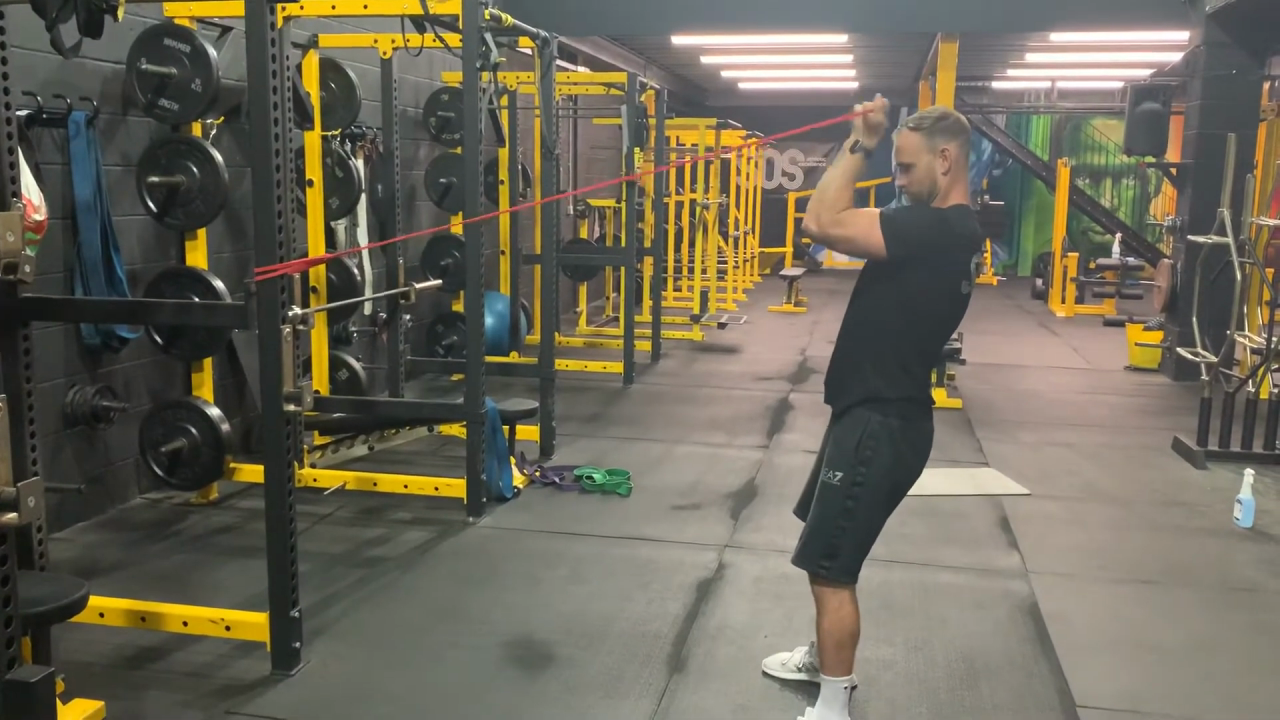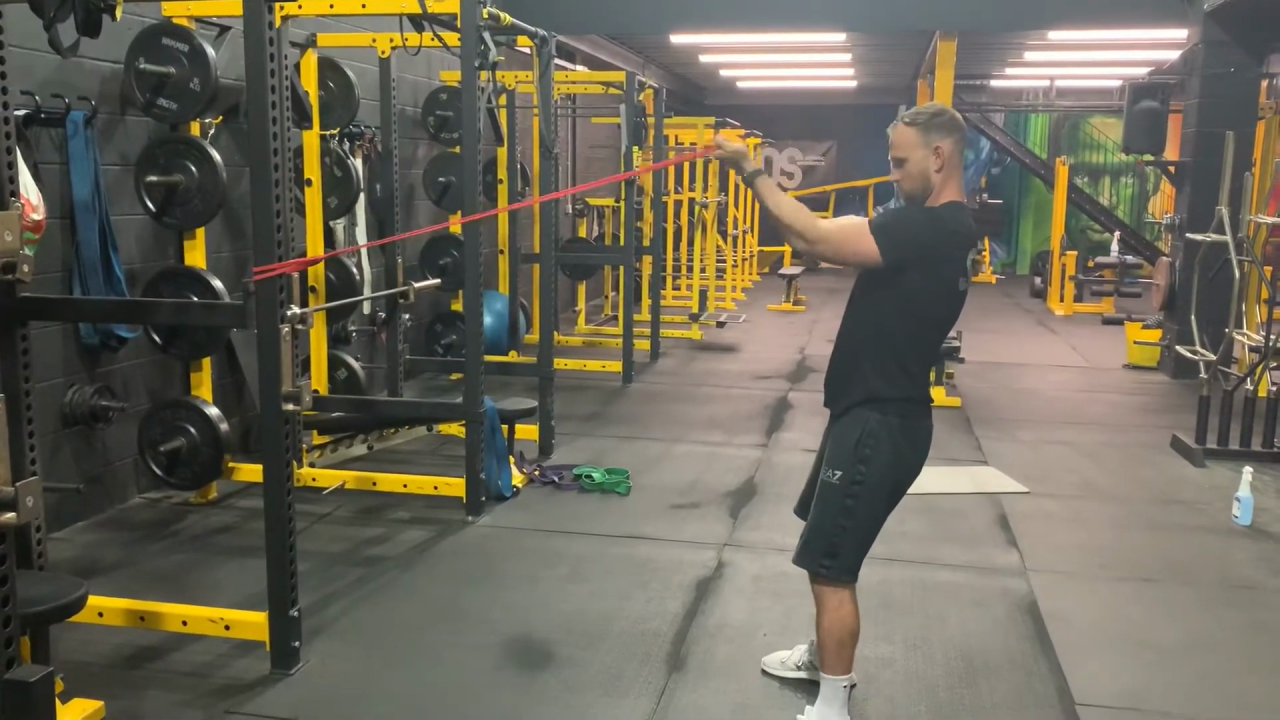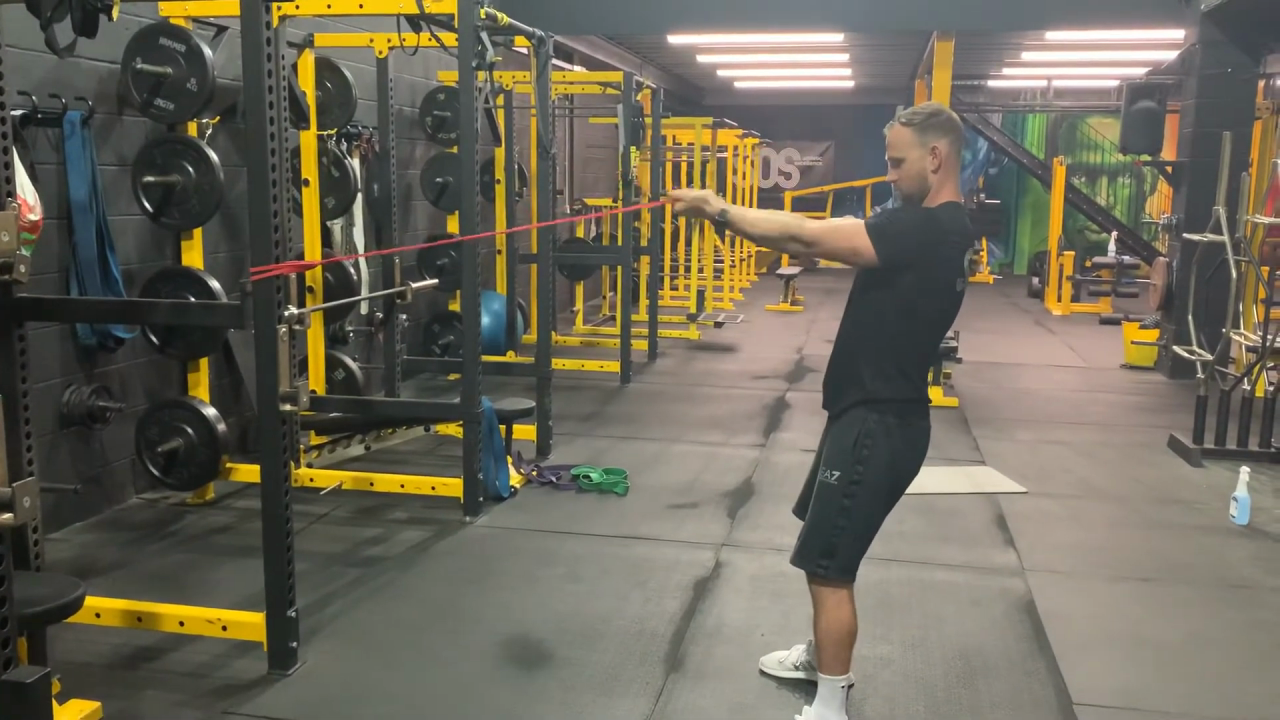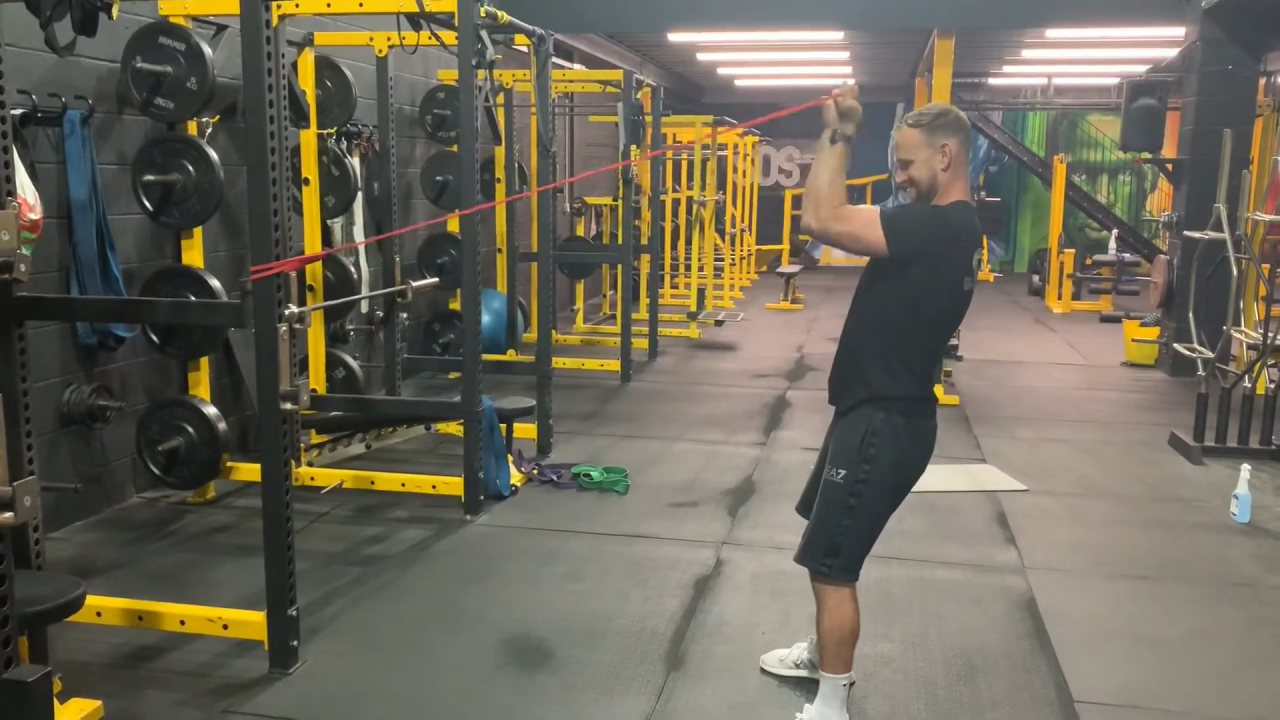
dt=0.5s
person 1, frame 1
left shoulder: (939, 231)
right shoulder: (943, 228)
left elbow: (823, 223)
right elbow: (844, 225)
left wrist: (858, 145)
left hip: (880, 423)
right hip: (875, 411)
left knee: (828, 566)
right knee: (827, 552)
right ankle: (826, 658)
person 1, frame 2
left shoulder: (932, 230)
right shoulder: (938, 226)
left elbow: (814, 239)
right elbow: (839, 236)
left wrist: (753, 172)
left hip: (881, 422)
right hip: (877, 411)
left knee: (829, 566)
right knee: (828, 549)
right ankle: (826, 656)
person 1, frame 3
left shoulder: (927, 232)
right shoulder: (936, 227)
left elbow: (808, 238)
right elbow: (830, 236)
left wrist: (718, 207)
left hip: (879, 424)
right hip: (874, 412)
left knee: (826, 566)
right knee: (823, 551)
right ankle: (824, 657)
person 1, frame 4
left shoulder: (939, 228)
right shoulder: (943, 226)
left elbow: (823, 220)
left wrist: (838, 135)
left hip: (884, 422)
right hip: (878, 411)
left knee: (831, 563)
right knee: (829, 549)
right ankle: (825, 654)
